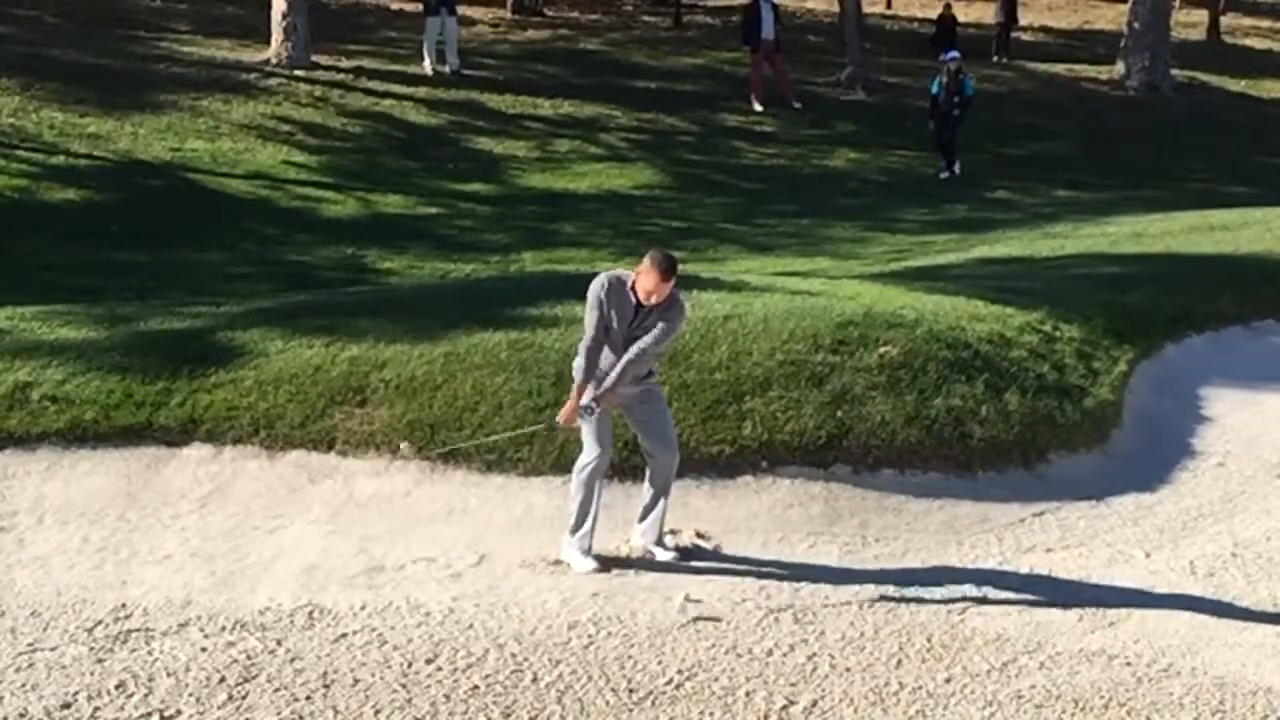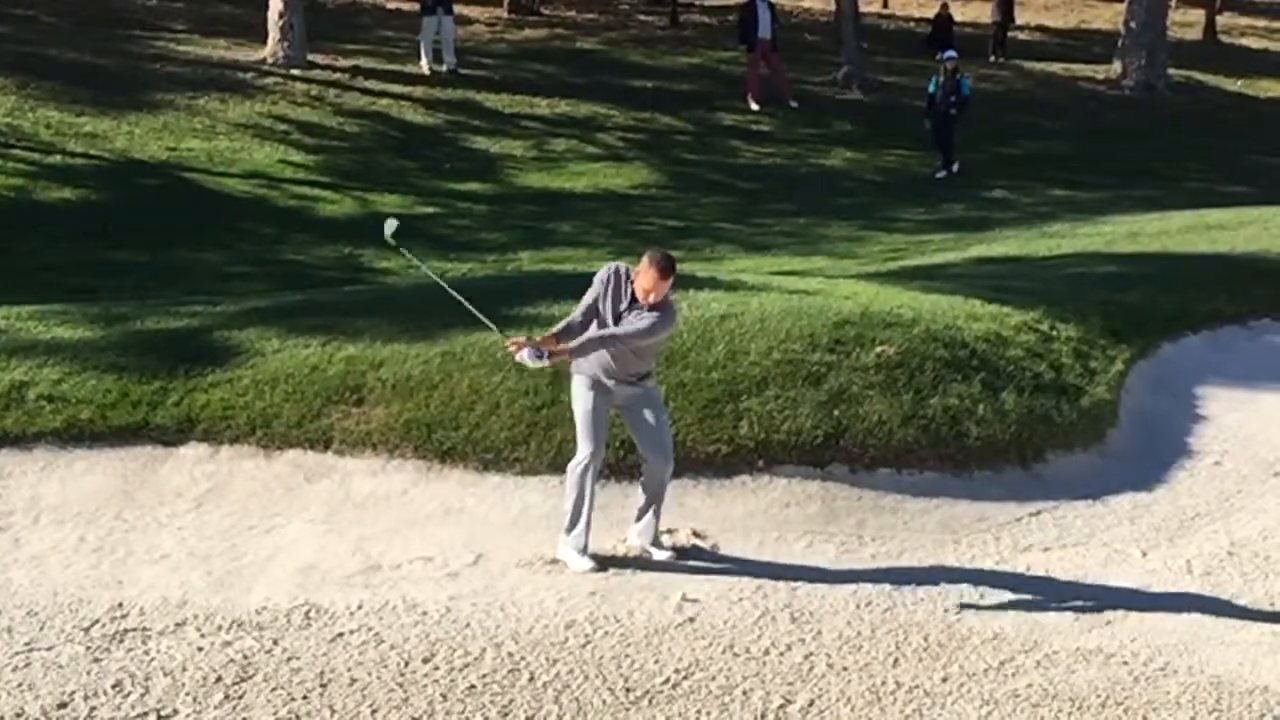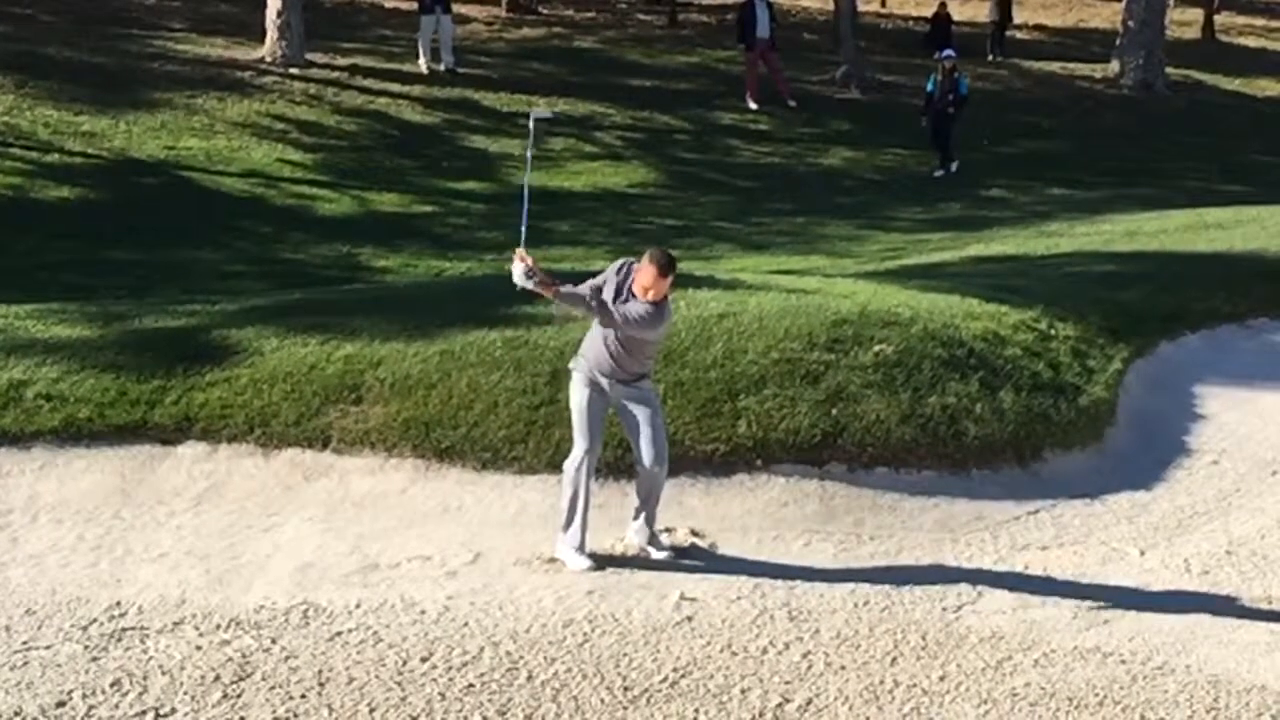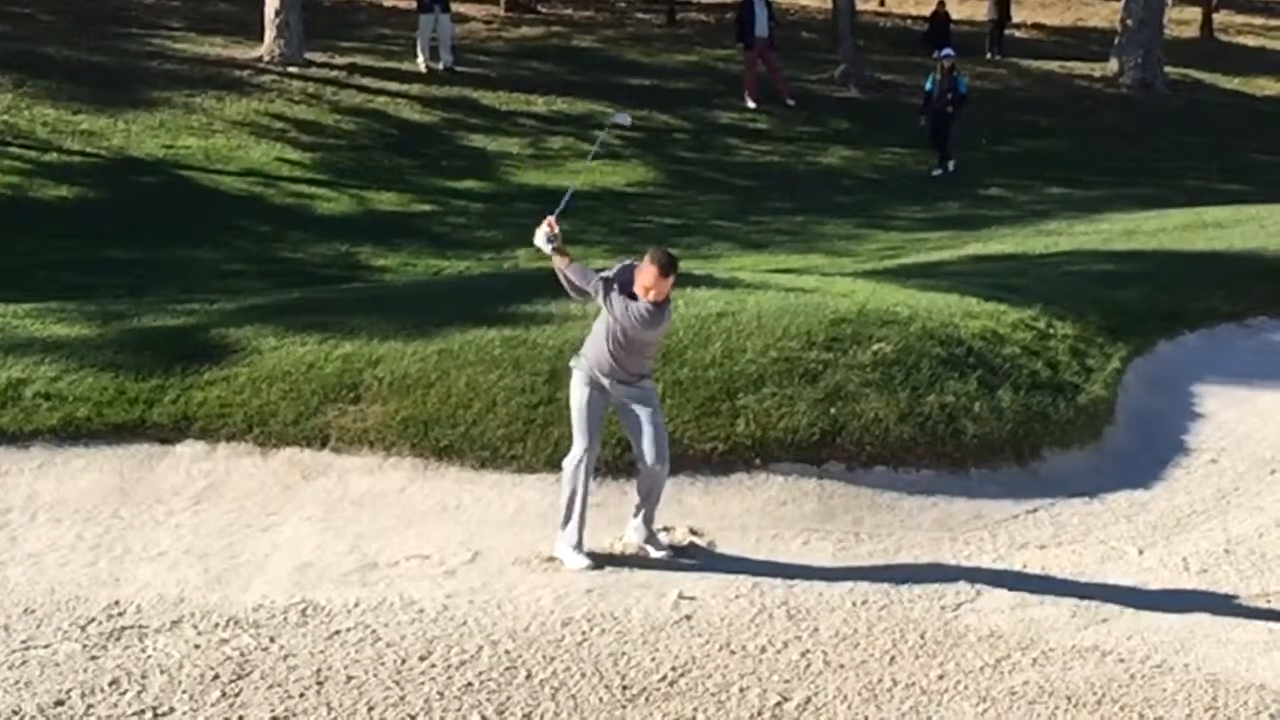
dt=0.5s
person 1, frame 1
left shoulder: (674, 309)
right shoulder: (605, 286)
left elbow: (638, 354)
right elbow: (592, 344)
left wrist: (604, 400)
right wrist: (576, 397)
left hip: (639, 382)
right hip: (595, 375)
left knee: (666, 454)
right knee: (597, 454)
left ankle: (647, 535)
right ankle: (576, 544)
person 1, frame 2
left shoulder: (664, 317)
right shoulder: (612, 275)
left elbow: (610, 339)
right elbow: (581, 319)
left wrist: (560, 353)
right wrist: (542, 338)
left hip: (637, 385)
right hip: (592, 376)
left knee: (661, 459)
right knee: (590, 454)
left ankle: (643, 534)
right ankle: (571, 543)
person 1, frame 3
left shoulder: (656, 316)
right shoulder: (623, 269)
left elbow: (598, 310)
right elbow: (583, 294)
left wrist: (547, 289)
right wrist: (540, 277)
left hip: (634, 386)
right hip: (590, 375)
left knee: (655, 462)
right knee: (585, 452)
left ankle: (642, 532)
right ankle: (569, 542)
person 1, frame 4
left shoulder: (653, 317)
right shoulder: (627, 270)
left elbow: (601, 290)
right elbow: (581, 291)
left wrist: (563, 259)
right wrist: (556, 254)
left hip: (635, 386)
right hip: (591, 375)
left knee: (656, 461)
right knee: (584, 450)
left ankle: (640, 529)
right ankle: (568, 540)
